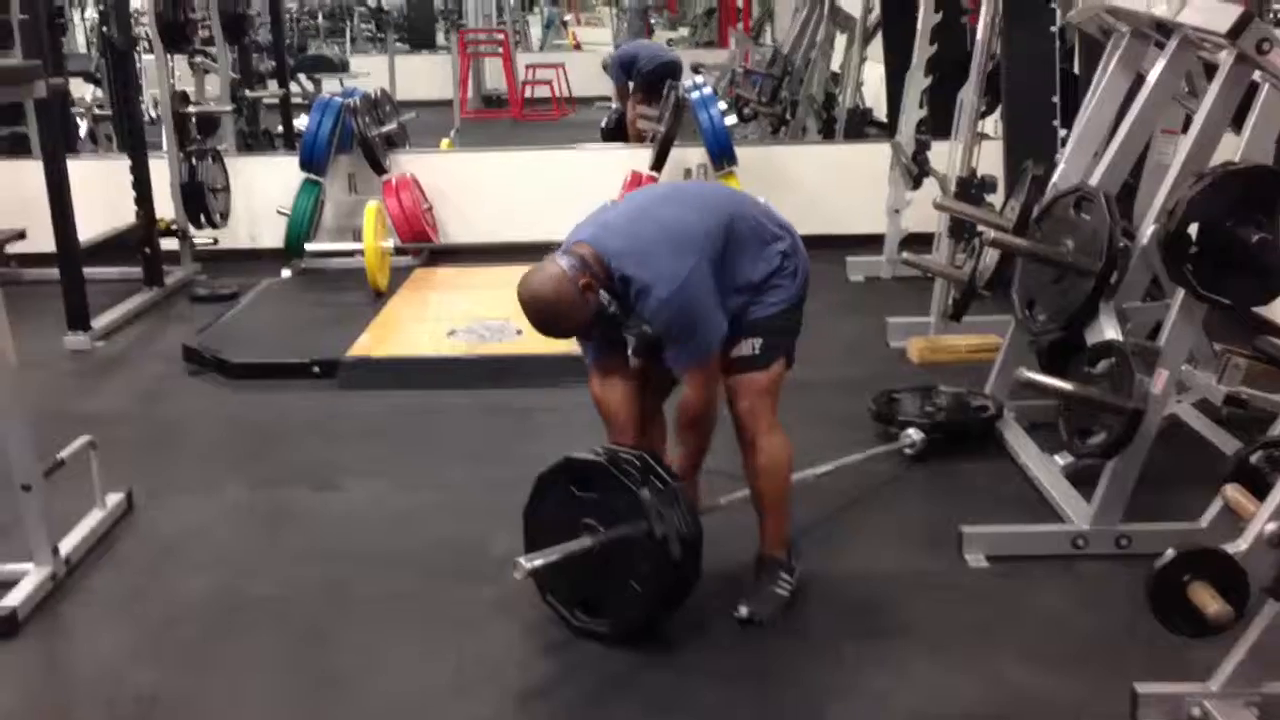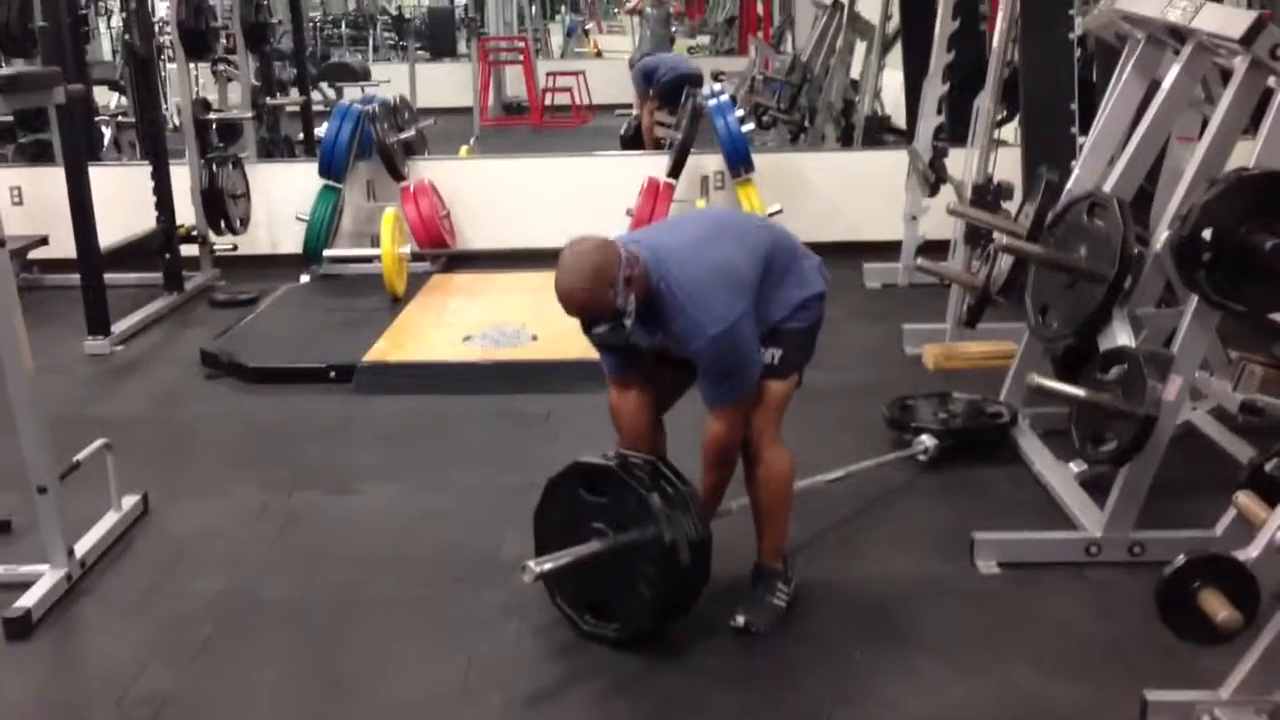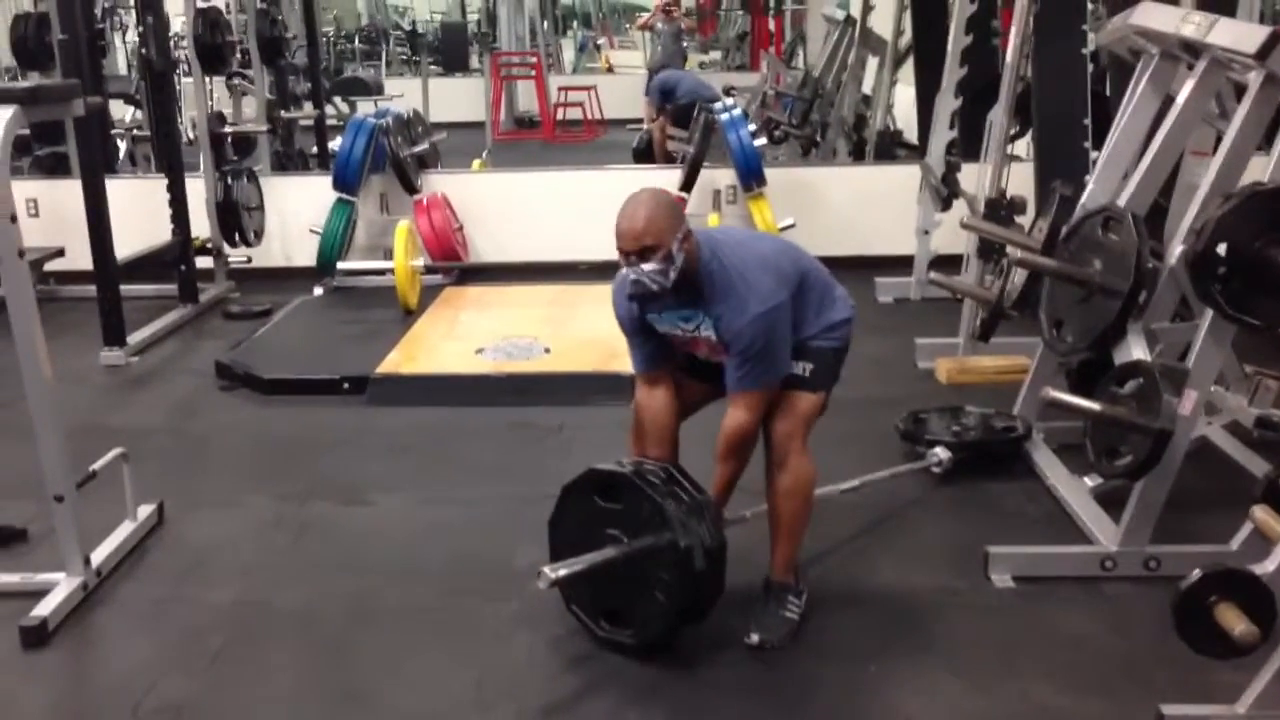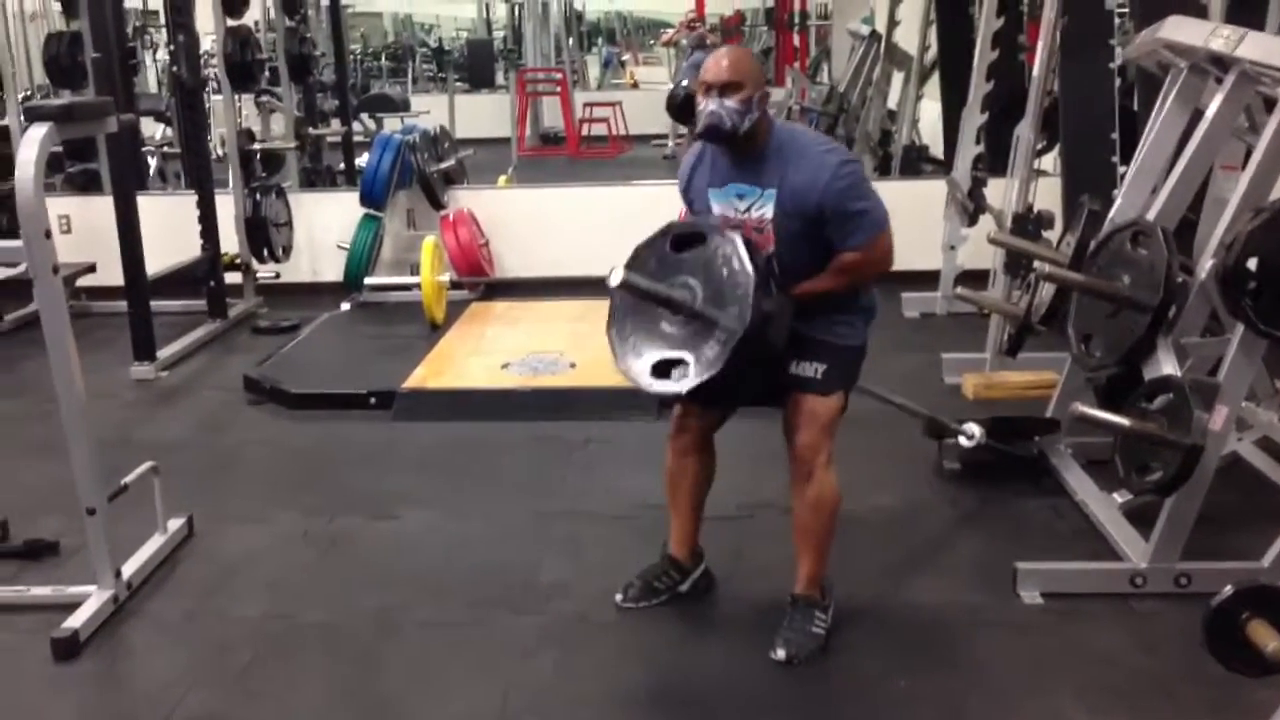
dt=1s
person 1, frame 1
left shoulder: (666, 285)
right shoulder: (573, 274)
left elbow: (701, 389)
right elbow: (610, 380)
left wrist: (684, 477)
left hip: (765, 275)
right hip: (699, 272)
left knee: (752, 417)
right knee: (640, 397)
left ankle: (777, 560)
person 1, frame 2
left shoulder: (709, 315)
right shoulder: (603, 297)
left elbow: (728, 425)
right elbow: (628, 392)
left wrist: (700, 513)
left hip: (788, 296)
left knee: (756, 430)
right knee: (639, 414)
left ankle: (773, 571)
person 1, frame 3
left shoulder: (749, 295)
right shoulder: (631, 293)
left elbow: (745, 415)
right elbow: (655, 387)
left wrist: (712, 507)
left hip: (812, 328)
left knee: (783, 437)
right knee: (647, 417)
left ankle: (784, 584)
person 1, frame 4
left shoulder: (821, 170)
right shoulder: (698, 165)
left elbow: (874, 256)
left wrist: (790, 295)
left hip: (824, 317)
left knee: (808, 446)
right knee: (686, 423)
left ankle: (810, 598)
right ankle: (682, 563)
